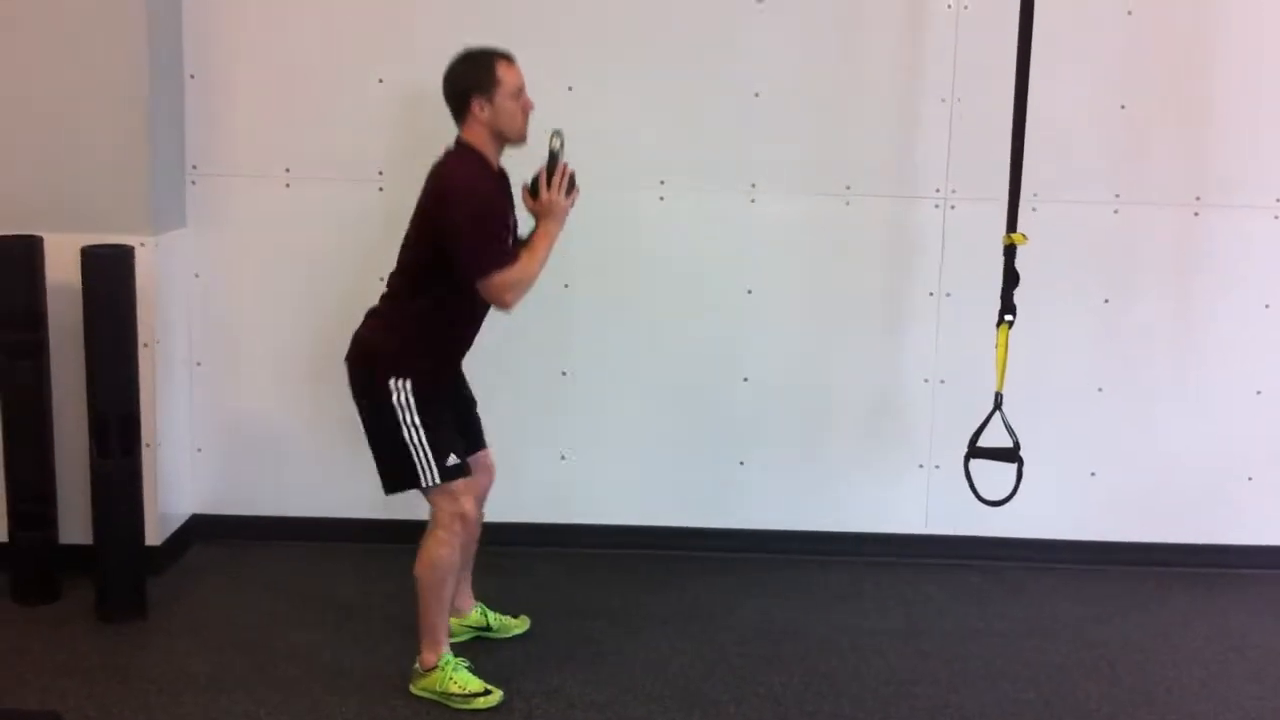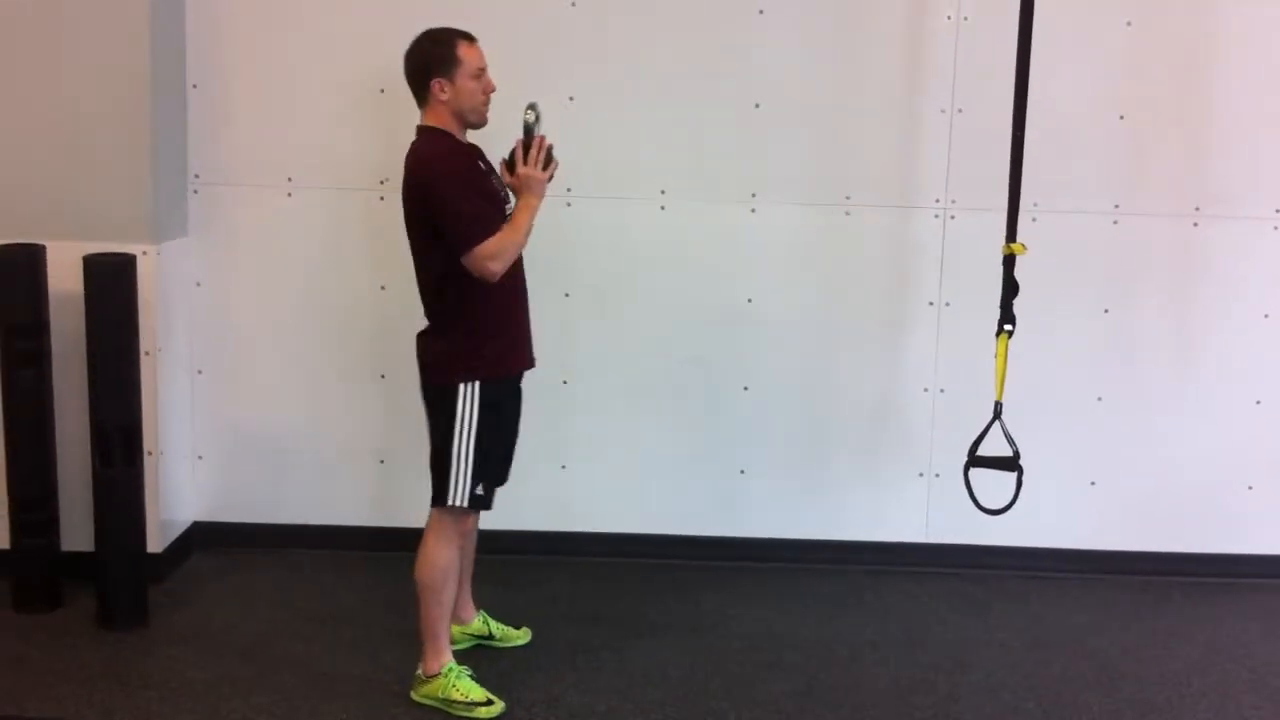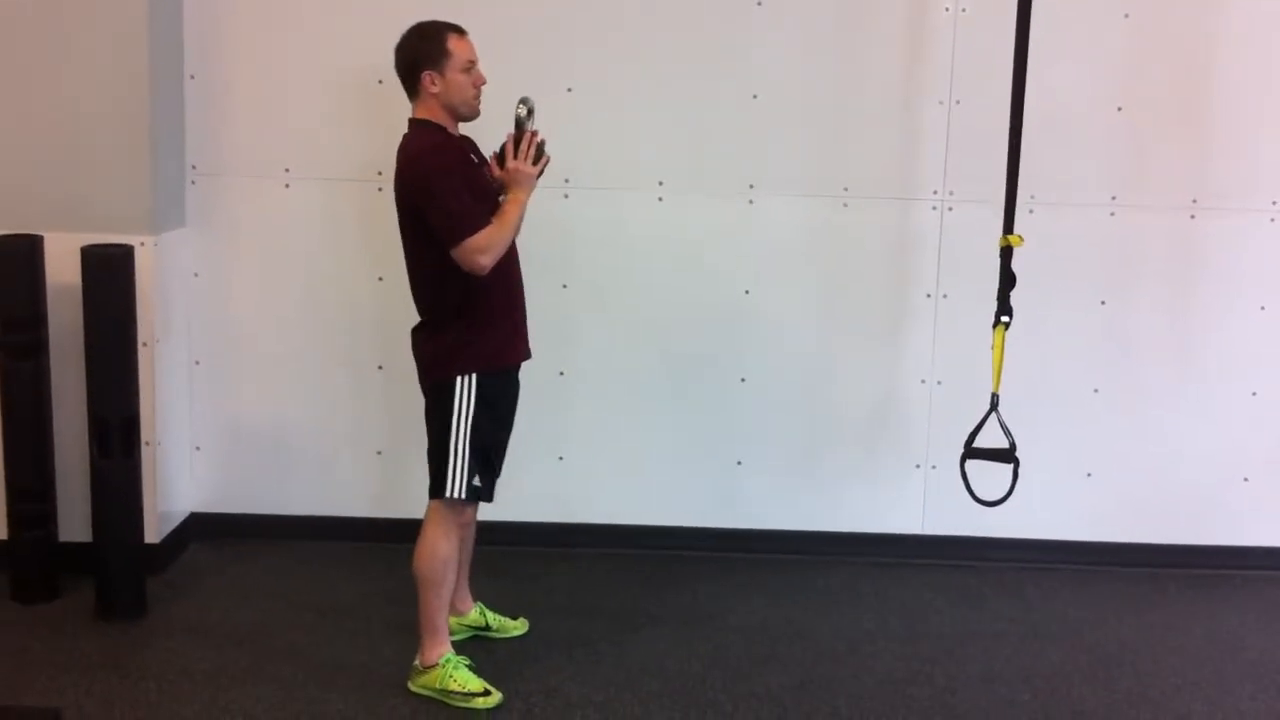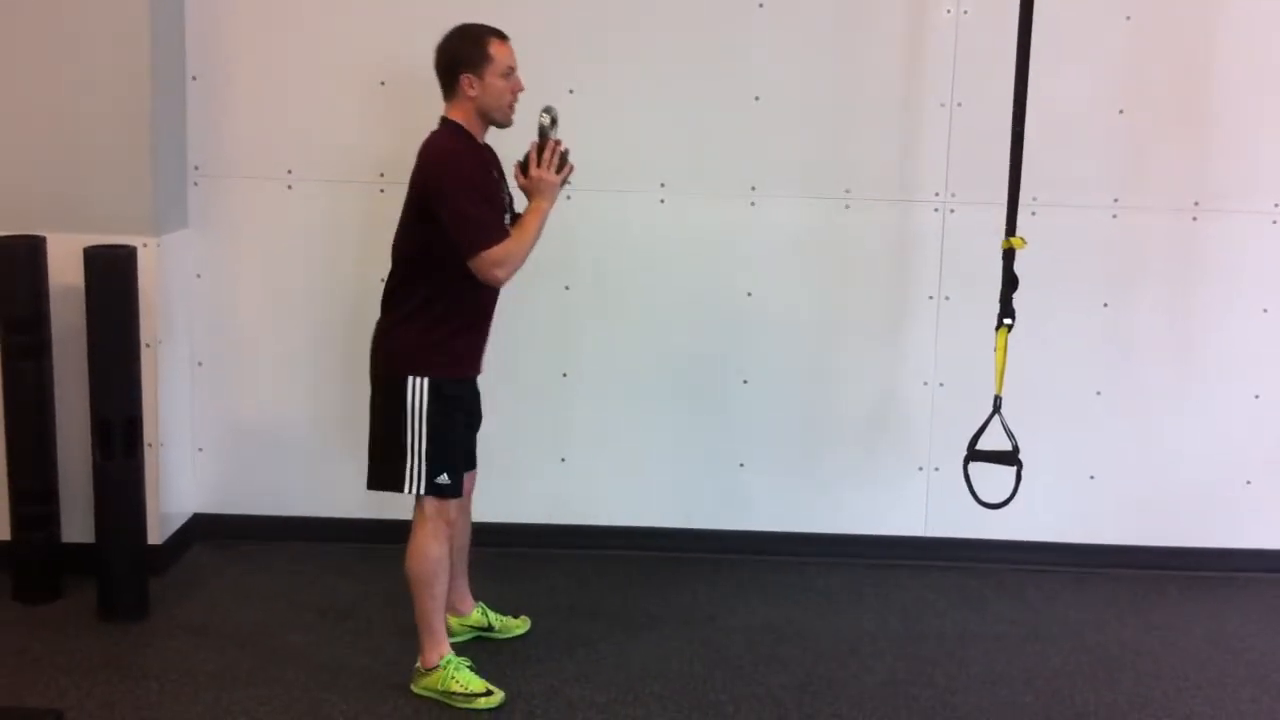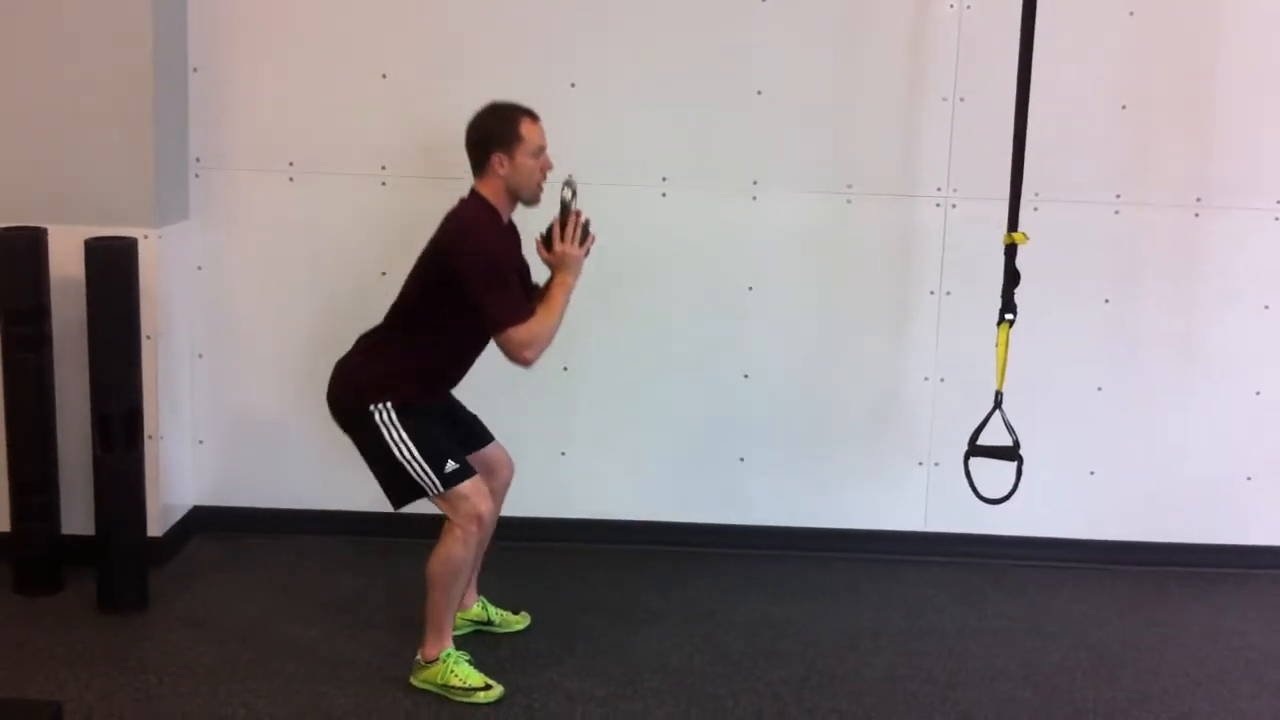
dt=0.5s
person 1, frame 1
left shoulder: (482, 173)
right shoulder: (465, 182)
left elbow: (497, 270)
right elbow: (503, 290)
left wrist: (538, 220)
right wrist: (551, 224)
left hip: (431, 359)
right hip: (397, 366)
left knee: (477, 478)
right knee: (455, 504)
left ankle: (461, 611)
right ankle: (432, 664)
person 1, frame 2
left shoulder: (458, 154)
right shoulder: (438, 161)
left elbow: (490, 244)
right elbow: (490, 259)
left wrist: (518, 191)
right wrist: (531, 195)
left hip: (488, 359)
right hip: (467, 366)
left knee: (469, 504)
right knee: (452, 511)
left ankle: (462, 618)
person 1, frame 3
left shoulder: (453, 147)
right shoulder: (428, 155)
right elbow: (478, 253)
left wrist: (508, 183)
right wrist: (520, 190)
left hip: (486, 350)
right hip: (463, 357)
left knee: (468, 494)
right knee: (451, 503)
left ankle: (461, 609)
right ankle: (432, 660)
person 1, frame 4
left shoulder: (472, 152)
right shoulder: (450, 158)
left elbow: (493, 246)
right elbow: (496, 265)
left wrist: (530, 194)
right wrist: (543, 200)
left hip: (448, 357)
right hip: (421, 362)
left knee: (459, 488)
right knee: (437, 503)
left ankle: (461, 610)
right ankle: (433, 661)
person 1, frame 5
left shoulder: (494, 227)
right shoulder: (476, 234)
left elbow: (527, 314)
right elbow: (525, 347)
left wrist: (555, 272)
right wrist: (567, 275)
left hip: (416, 386)
right hip: (377, 396)
left knee: (498, 469)
right knee: (473, 506)
left ankle: (464, 604)
right ankle: (434, 658)
